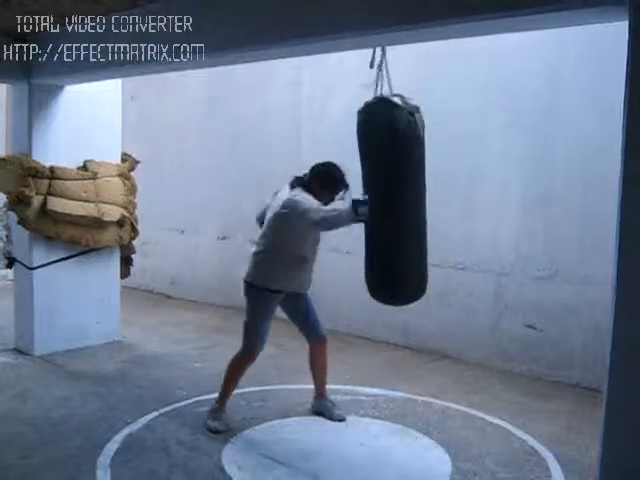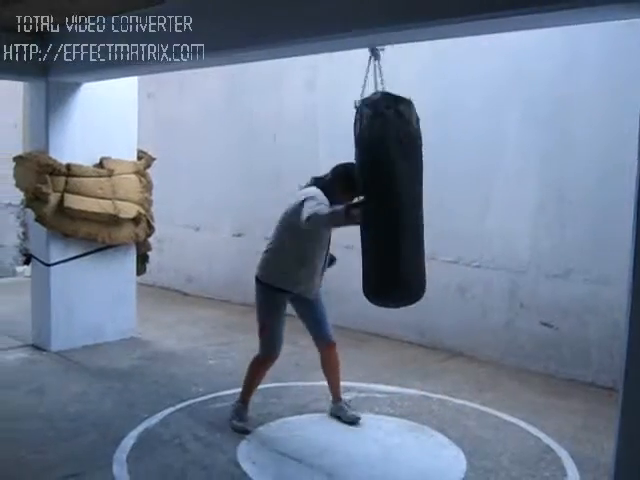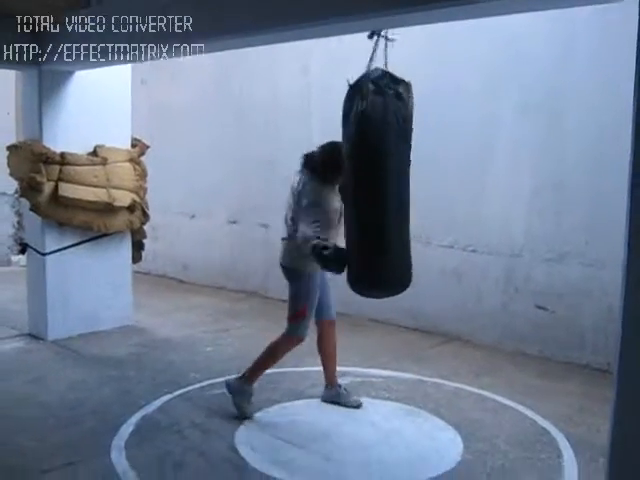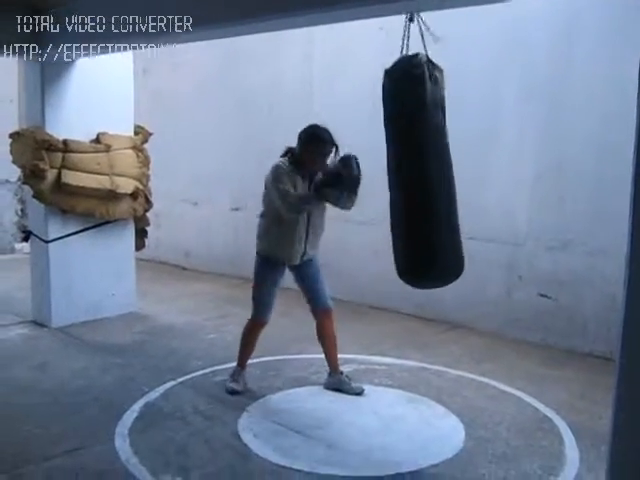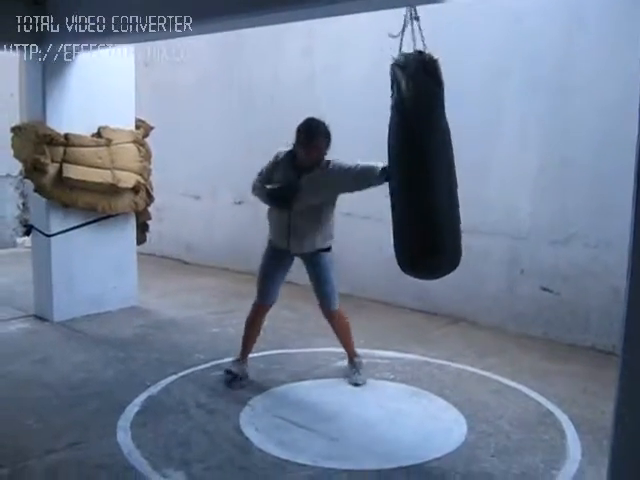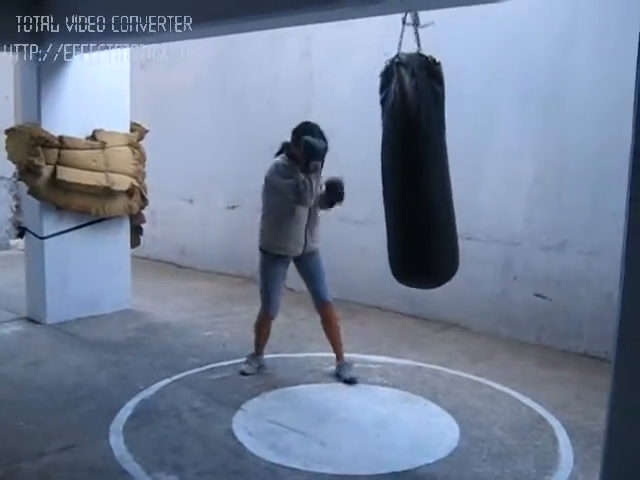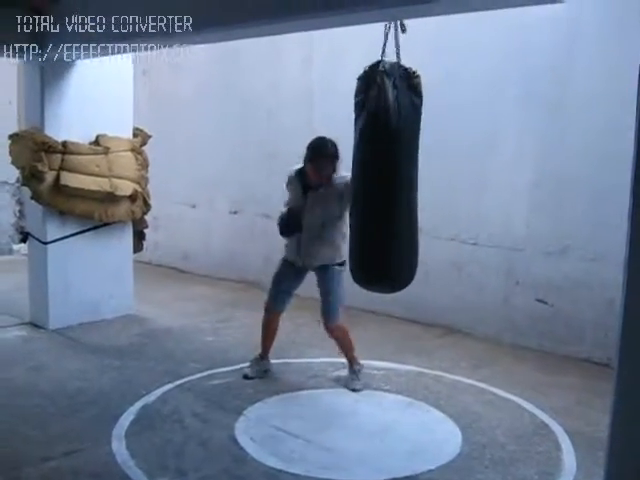
dt=0.5s
person 1, frame 1
left shoulder: (286, 196)
right shoulder: (297, 201)
left elbow: (262, 218)
right elbow: (322, 219)
right wrist: (357, 210)
left hip: (293, 286)
right hip: (264, 285)
left knee: (319, 340)
right knee: (250, 352)
left ankle: (321, 399)
right ankle: (218, 407)
person 1, frame 2
left shoulder: (322, 202)
right shoulder: (314, 198)
right elbow: (313, 220)
left wrist: (323, 258)
right wrist: (348, 215)
left hip: (304, 286)
right hip: (274, 283)
left knee: (328, 344)
right knee: (269, 353)
left ankle: (338, 403)
right ankle: (241, 406)
person 1, frame 3
left shoulder: (316, 182)
right shoulder: (313, 189)
right elbow: (307, 232)
left hip: (313, 265)
right hip: (302, 265)
left knee: (327, 322)
right knee: (296, 334)
left ankle: (332, 387)
right ankle: (243, 383)
person 1, frame 4
left shoulder: (320, 173)
right shoulder: (281, 171)
left elbow: (346, 202)
right elbow: (291, 207)
right wrist: (320, 189)
left hip: (305, 254)
right hip: (273, 253)
left knee: (324, 312)
right knee: (260, 318)
left ankle: (335, 374)
right ankle: (239, 371)
person 1, frame 5
left shoulder: (334, 170)
right shoulder: (280, 162)
left elbow: (366, 173)
right elbow: (258, 186)
left wrist: (389, 171)
right wrist: (271, 195)
left hip: (316, 246)
right hip: (280, 244)
left knee: (331, 309)
right knee: (262, 303)
left ankle: (354, 361)
right ankle: (241, 360)
person 1, frame 6
left shoulder: (310, 166)
right shoulder: (279, 168)
left elbow: (317, 199)
right elbow: (302, 196)
left wrist: (331, 194)
right wrist: (311, 164)
left hip: (307, 246)
right hip: (275, 248)
left knee: (325, 304)
right knee: (268, 311)
left ankle: (341, 362)
right ankle: (257, 356)
person 1, frame 7
left shoulder: (341, 183)
right shoulder: (295, 179)
right wrist: (288, 216)
left hip: (329, 260)
right hip: (296, 257)
left knee: (331, 323)
right knee: (272, 309)
left ankle: (354, 367)
right ankle: (263, 359)
